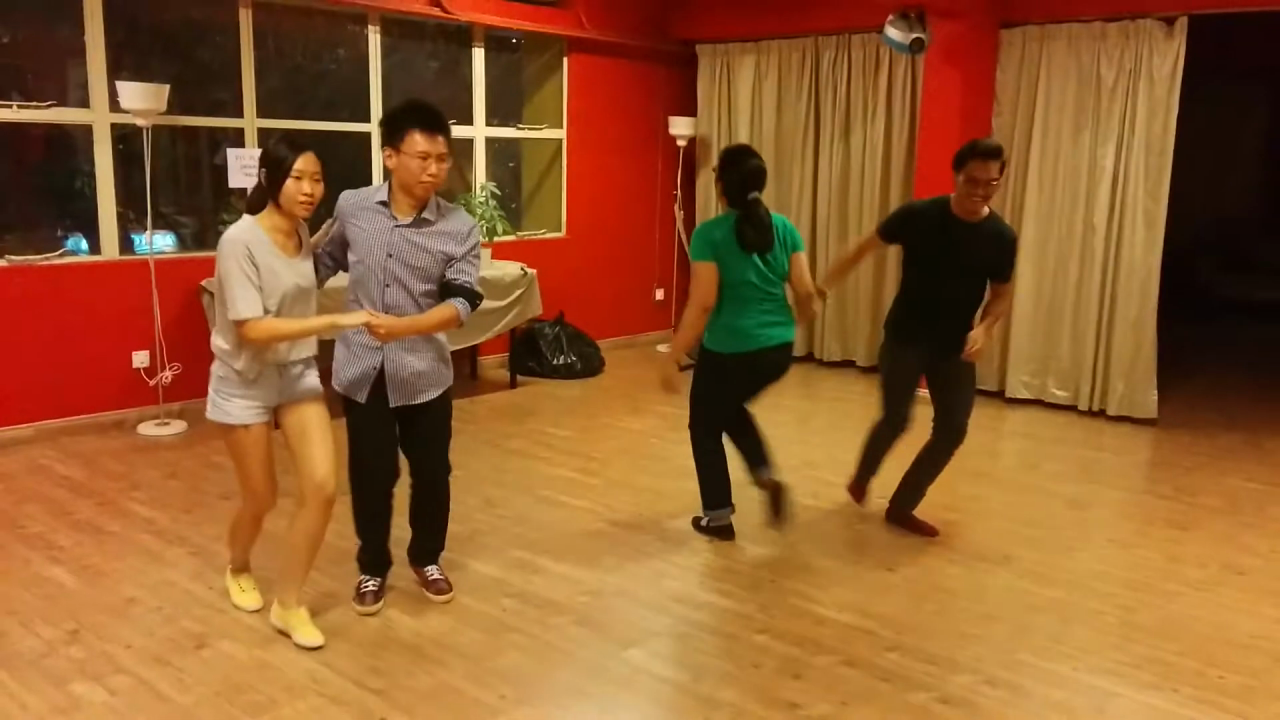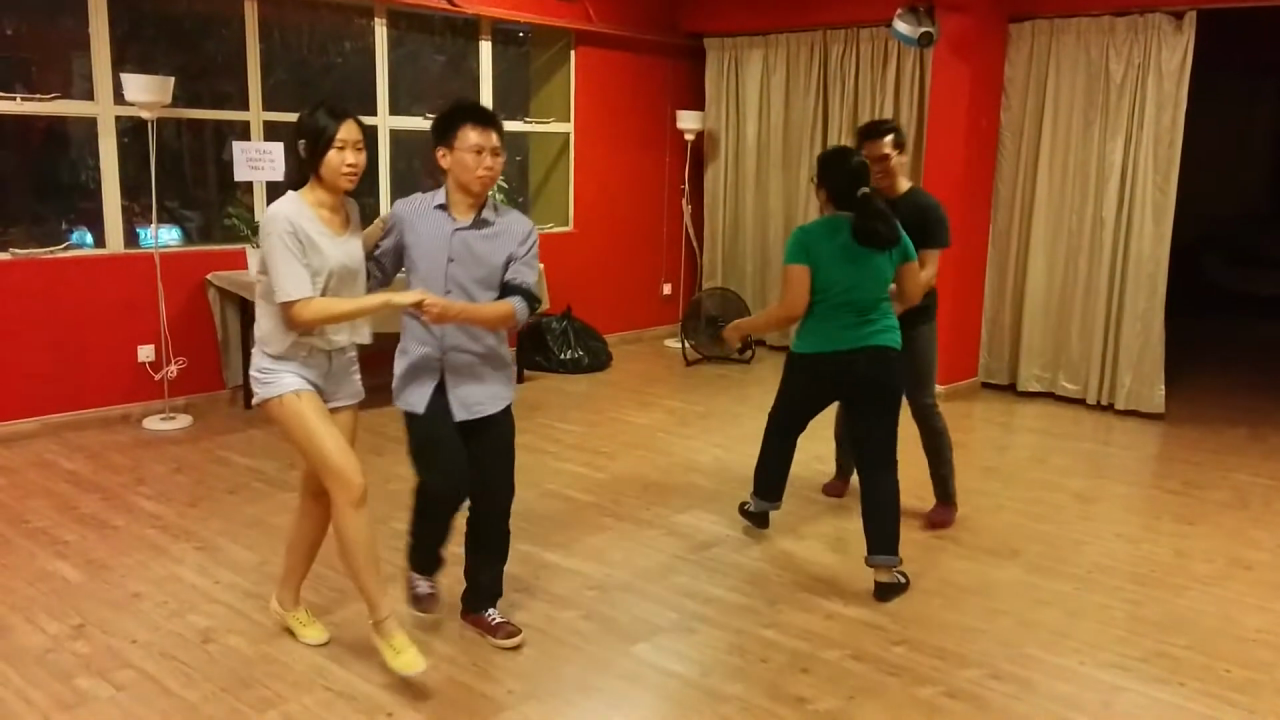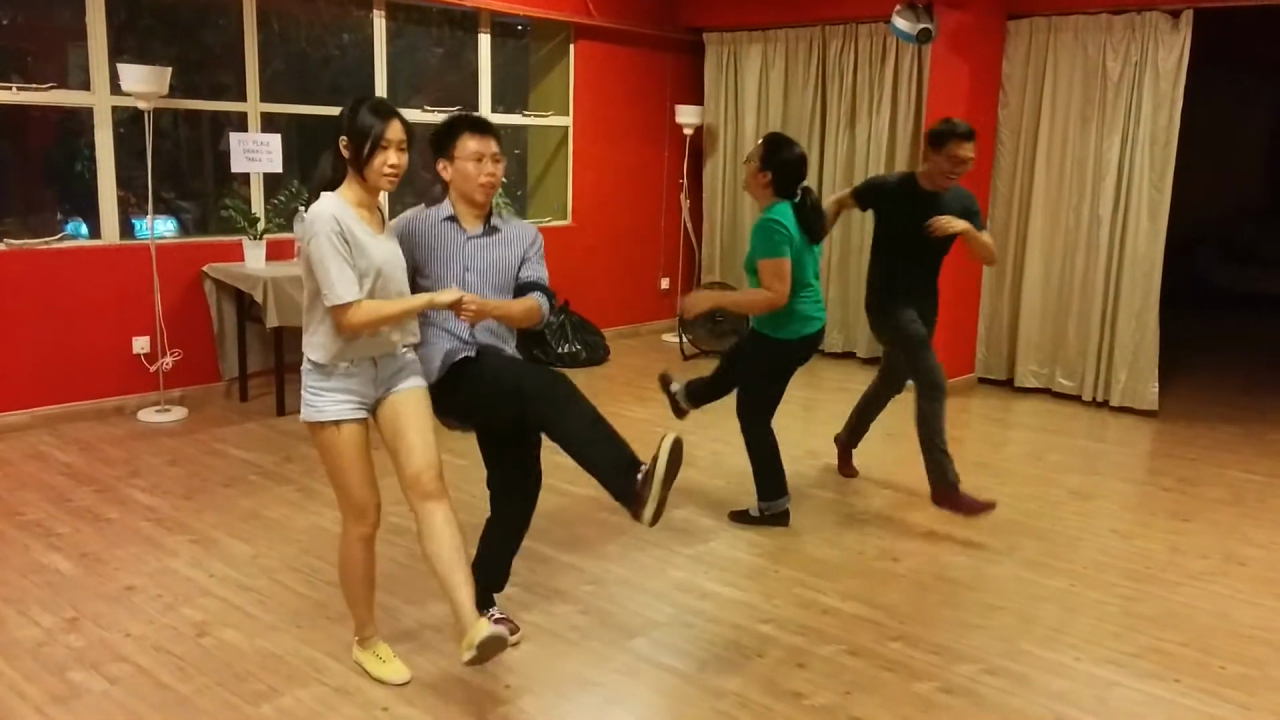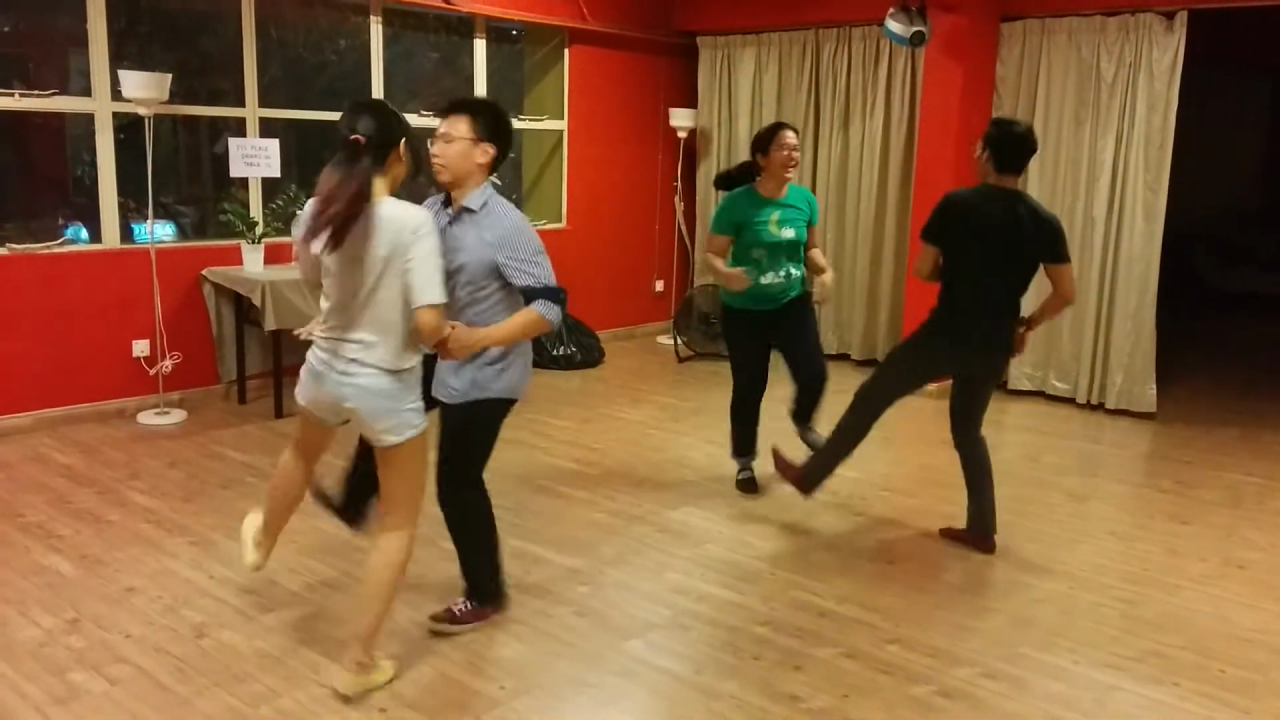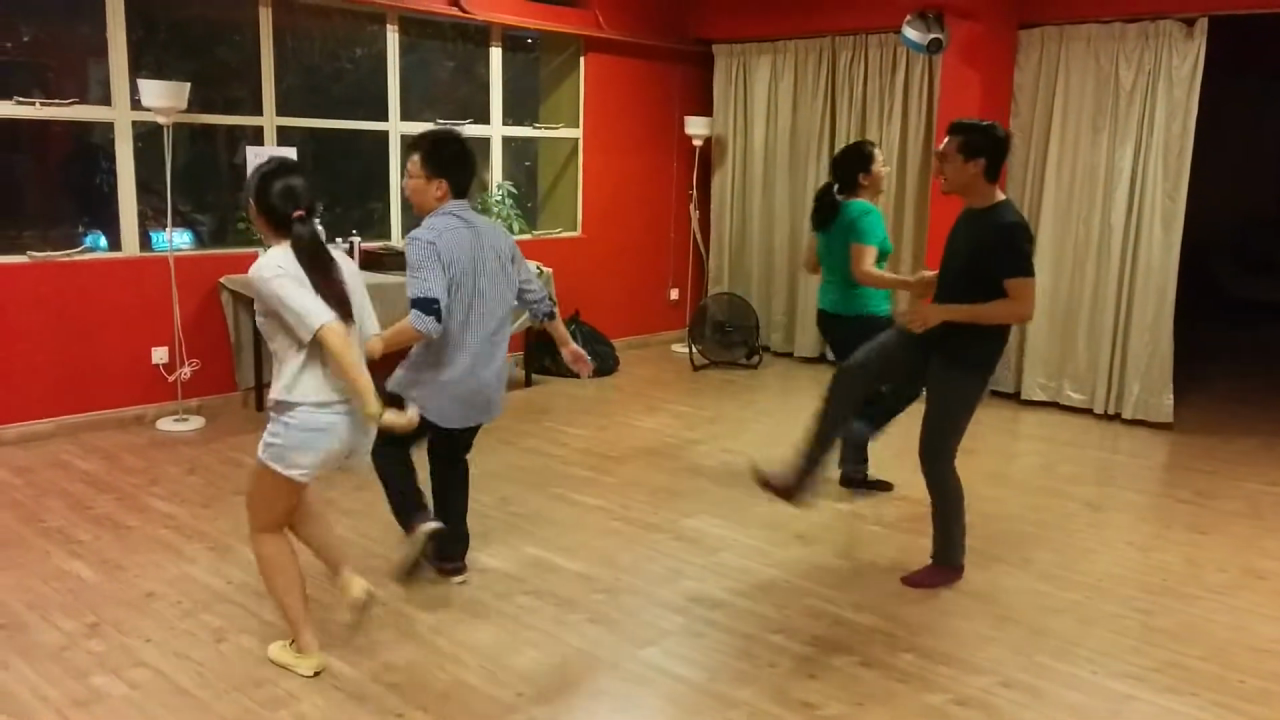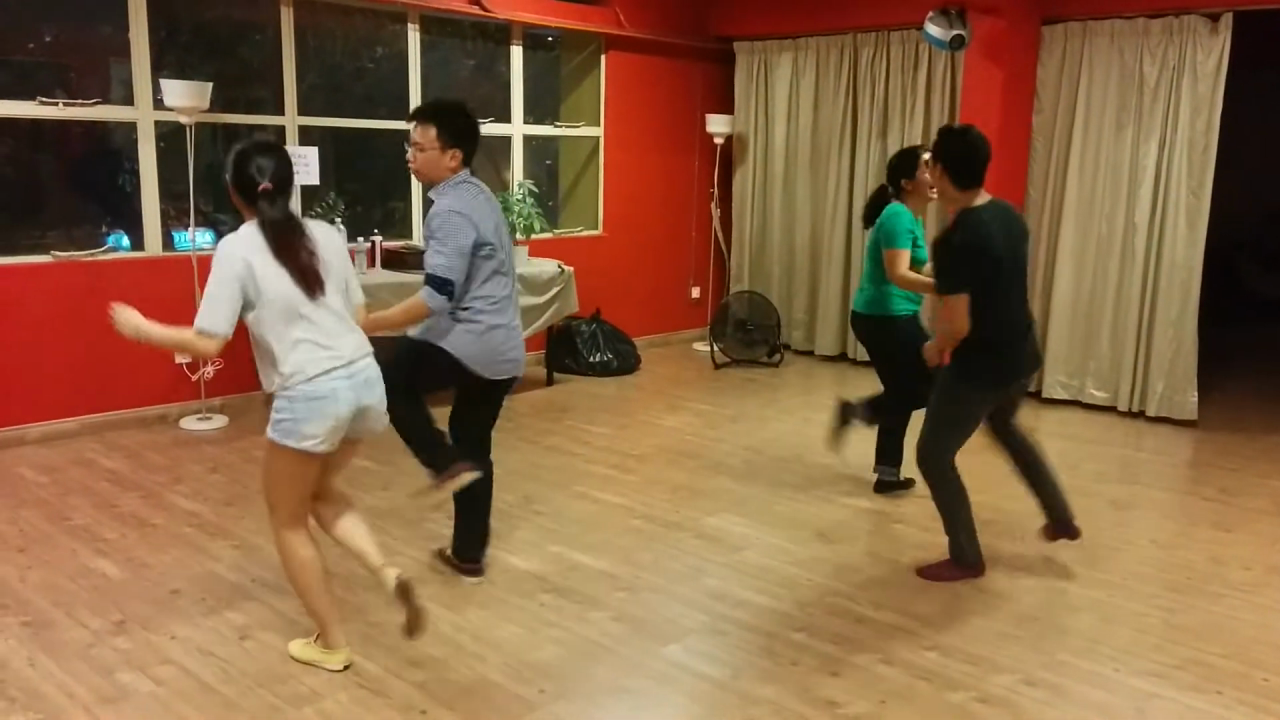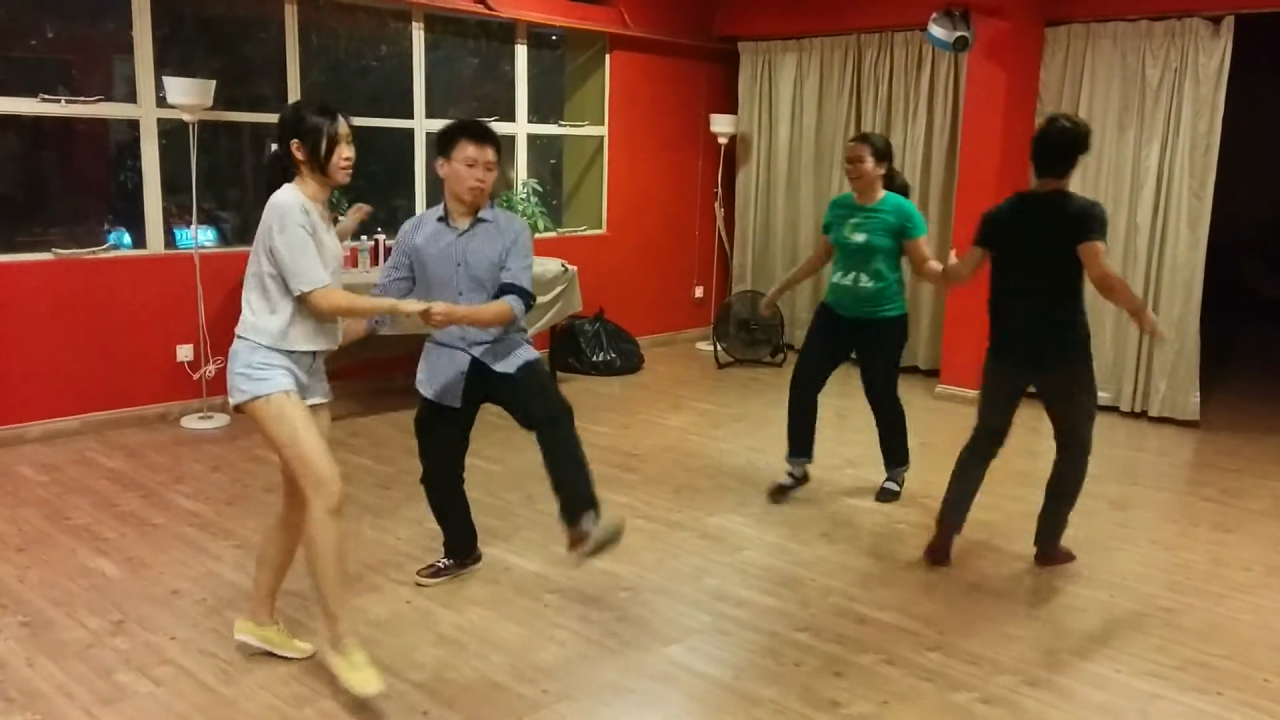
dt=0.7s
person 1, frame 1
left shoulder: (301, 234)
right shoulder: (240, 241)
right elbow: (251, 330)
right wrist: (335, 320)
left hip: (298, 373)
right hip: (242, 382)
left knee: (322, 486)
right knee: (260, 502)
left ankle: (288, 605)
right ankle: (237, 568)
person 1, frame 2
left shoulder: (350, 212)
right shoulder: (285, 217)
right elbow: (302, 311)
right wrist: (389, 300)
left hip: (341, 364)
right hip: (286, 366)
left knee: (321, 491)
right knee: (350, 485)
left ankle: (287, 600)
right ankle: (385, 624)
person 1, frame 3
left shoulder: (382, 213)
right shoulder: (326, 218)
right elbow: (350, 316)
right wrist: (431, 300)
left hip: (396, 363)
right hip: (335, 378)
left knee: (426, 480)
right knee: (362, 515)
left ankle: (471, 622)
right ankle: (366, 638)
person 1, frame 4
left shoulder: (319, 212)
right shoulder: (413, 222)
right elbow: (428, 323)
right wrist: (445, 332)
left hip: (324, 368)
right hip: (385, 385)
left knee: (303, 451)
right knee: (398, 526)
left ankle: (264, 535)
right ankle: (360, 661)
person 1, frame 5
left shoulder: (267, 271)
right shoulder: (335, 261)
left elbow: (333, 335)
right elbow: (366, 340)
left wrist: (373, 409)
left hip: (307, 421)
right hip: (351, 419)
left knee: (264, 525)
right knee: (288, 501)
left ankle: (305, 648)
right ankle: (348, 581)
person 1, frame 6
left shoulder: (237, 249)
right shoulder: (327, 236)
left elbow: (207, 341)
left wrist: (142, 329)
left hip: (309, 397)
right hip: (365, 381)
left knee: (288, 523)
right knee: (321, 494)
left ankle: (331, 643)
right ankle: (386, 571)
person 1, frame 7
left shoulder: (317, 206)
right shoulder: (289, 208)
right elbow: (321, 299)
left wrist: (342, 231)
right wrist: (396, 303)
left hip: (310, 365)
right hip: (266, 364)
left knee: (304, 498)
right knee: (326, 491)
left ankle: (259, 619)
right ankle: (342, 643)
person 2, frame 1
left shoulder: (459, 228)
right shoulder: (352, 207)
left elbow: (461, 303)
right elbow: (323, 262)
left wrist: (404, 327)
left hip: (424, 366)
right hip: (362, 365)
left knee: (431, 471)
right knee: (372, 472)
left ankle: (426, 556)
right ankle: (373, 568)
person 2, frame 2
left shoulder: (518, 230)
right shoulder: (407, 215)
left elbow: (520, 308)
right elbow: (374, 274)
left wrist: (458, 312)
left hip: (486, 380)
right hip: (423, 376)
left knee: (495, 495)
right knee: (444, 484)
left ankle: (482, 602)
right ankle: (422, 565)
person 2, frame 3
left shoulder: (523, 235)
right shoulder: (412, 229)
left elbow: (536, 305)
left wrist: (493, 308)
left hip: (505, 379)
right hip: (448, 370)
left knee: (517, 489)
right knee: (547, 386)
left ankle: (480, 598)
right ankle: (634, 481)
person 2, frame 4
left shoulder: (508, 225)
right shoulder: (430, 213)
left elbow: (549, 308)
left wrist: (479, 340)
left hip: (488, 372)
right hip: (444, 357)
left knee: (457, 480)
left ankle: (485, 595)
right ankle: (353, 503)
person 2, frame 5
left shoulder: (426, 239)
right shoulder: (496, 234)
left elbow: (427, 321)
right elbow: (535, 296)
left wrist: (380, 344)
right wrist: (566, 344)
left hip: (436, 382)
right hip: (487, 385)
left knee: (388, 446)
right knee: (451, 459)
left ankle: (420, 522)
right ankle: (450, 555)
person 2, frame 6
left shoulder: (451, 210)
right shoulder: (480, 198)
left elbow: (438, 296)
left wrist: (369, 323)
left hip: (471, 343)
right hip: (503, 348)
left knee: (391, 374)
right knee: (473, 446)
left ankle: (450, 463)
right ankle: (468, 554)
person 2, frame 7
left shoulder: (511, 230)
right shoulder: (414, 234)
left elbow: (515, 303)
right elbow: (384, 299)
left wrist: (457, 314)
left hip: (505, 355)
right hip: (445, 365)
left knee: (552, 414)
right knee: (439, 471)
left ankle: (583, 521)
right ankle: (460, 552)
person 3, frame 1
left shoulder: (1001, 237)
right shoulder: (917, 216)
left elbow: (1001, 295)
right elbow: (864, 248)
left wrist: (982, 329)
right wrist: (821, 287)
left hip: (956, 344)
right hip: (905, 334)
left knee: (952, 430)
right knee: (896, 419)
left ankle: (901, 506)
right ankle: (863, 475)
person 3, frame 2
left shoulder: (926, 207)
left elbow: (928, 275)
left hip: (914, 316)
left knee: (922, 403)
left ankle: (946, 498)
right ankle: (842, 471)
person 3, frame 3
left shoulder: (962, 200)
right shoulder: (889, 188)
left elbow: (989, 257)
right elbow: (839, 201)
left wrist: (966, 228)
left hip: (923, 303)
right hip: (888, 302)
left knee: (891, 381)
right knee: (933, 384)
left ankle: (846, 442)
right ankle: (946, 488)
person 3, frame 4
left shoulder: (957, 205)
right shoulder: (1045, 222)
left elbow: (924, 270)
right elbow: (1066, 292)
right wrist: (1028, 325)
left hip: (943, 336)
right hip: (994, 348)
left knee: (870, 398)
right knee: (968, 431)
left ankle: (810, 475)
right ankle: (981, 530)
person 3, frame 5
left shoulder: (1010, 226)
right shoulder: (968, 215)
left elbow: (1024, 305)
left wrist: (945, 311)
right wrist: (929, 284)
left hip: (966, 357)
right hip: (928, 335)
left knee: (935, 455)
right knee: (849, 378)
left ankle: (948, 561)
right ankle: (799, 479)
person 3, frame 6
left shoulder: (953, 241)
right shoulder: (1009, 217)
left elbow: (956, 326)
left wrist: (938, 349)
left hip: (982, 365)
right hip: (1021, 355)
left knee: (932, 454)
right knee: (1005, 429)
left ankle: (966, 558)
right ankle: (1060, 518)
person 3, frame 7
left shoulder: (1001, 214)
right shoulder: (1085, 213)
left elbow: (962, 274)
right elbow: (1101, 274)
left wrist: (943, 268)
right wrist: (1142, 312)
left hip: (1006, 351)
right hip: (1063, 352)
left knee: (986, 437)
right knee: (1075, 444)
left ankle: (944, 538)
right ankle: (1047, 545)
person 4, frame 1
left shoulder: (709, 233)
right shoulder: (784, 228)
left elbow: (703, 303)
right elbow: (805, 291)
left wrist: (674, 356)
right wrist: (798, 321)
left hip: (729, 352)
right hip: (777, 348)
left knee: (704, 429)
right knee: (732, 408)
left ankle: (719, 516)
right ankle: (768, 476)
person 4, frame 2
left shoulder: (807, 237)
right shoulder: (890, 231)
left elbow: (791, 309)
right elbow: (913, 294)
left wrist: (741, 327)
left hip: (816, 359)
right hip: (879, 358)
left knee: (782, 428)
right knee: (878, 463)
left ankle: (761, 504)
right ankle: (885, 569)
person 4, frame 3
left shoulder: (771, 226)
right shoulder: (792, 213)
left elbow: (775, 296)
left wrist: (714, 299)
left hip: (784, 335)
right hip: (800, 328)
left knee: (754, 413)
right knee: (736, 363)
left ankle: (773, 505)
right ankle: (687, 396)
person 4, frame 4
left shoulder: (804, 200)
right shoulder: (737, 201)
left elbow: (812, 248)
right elbow: (712, 254)
left wrist: (824, 270)
right wrist: (725, 274)
left hip: (793, 304)
right hip: (744, 310)
left knee: (813, 374)
right knee: (748, 387)
left ankle: (804, 423)
right ankle: (744, 461)
person 4, frame 5
left shoulder: (830, 213)
right shoulder: (866, 214)
left elbow: (810, 265)
right elbow: (862, 272)
right wrist: (907, 283)
left hip: (832, 315)
right hip: (862, 318)
right knee: (906, 385)
left ankle: (854, 469)
right ankle: (856, 433)
person 4, frame 6
left shoulder: (911, 217)
right shoulder: (898, 217)
right elbow: (897, 276)
left hip: (875, 316)
right hip: (888, 318)
left knee: (904, 389)
right knee: (930, 383)
left ankle: (887, 473)
right ankle: (858, 412)
person 4, frame 7
left shoulder: (900, 210)
right shoulder: (836, 207)
left elbow: (924, 266)
right elbow: (819, 257)
right wrist: (781, 288)
left hip: (881, 320)
right hip: (834, 313)
left knee: (882, 396)
right knee: (803, 382)
left ankle: (896, 474)
right ankle: (797, 469)
